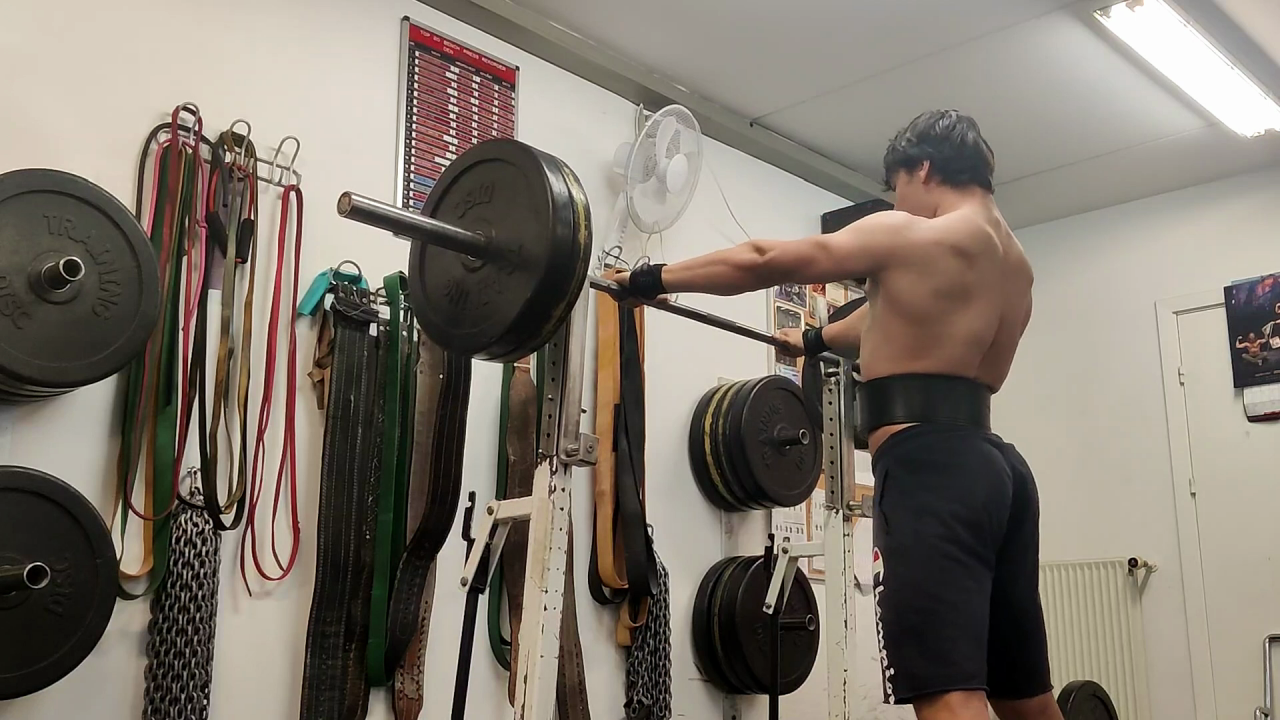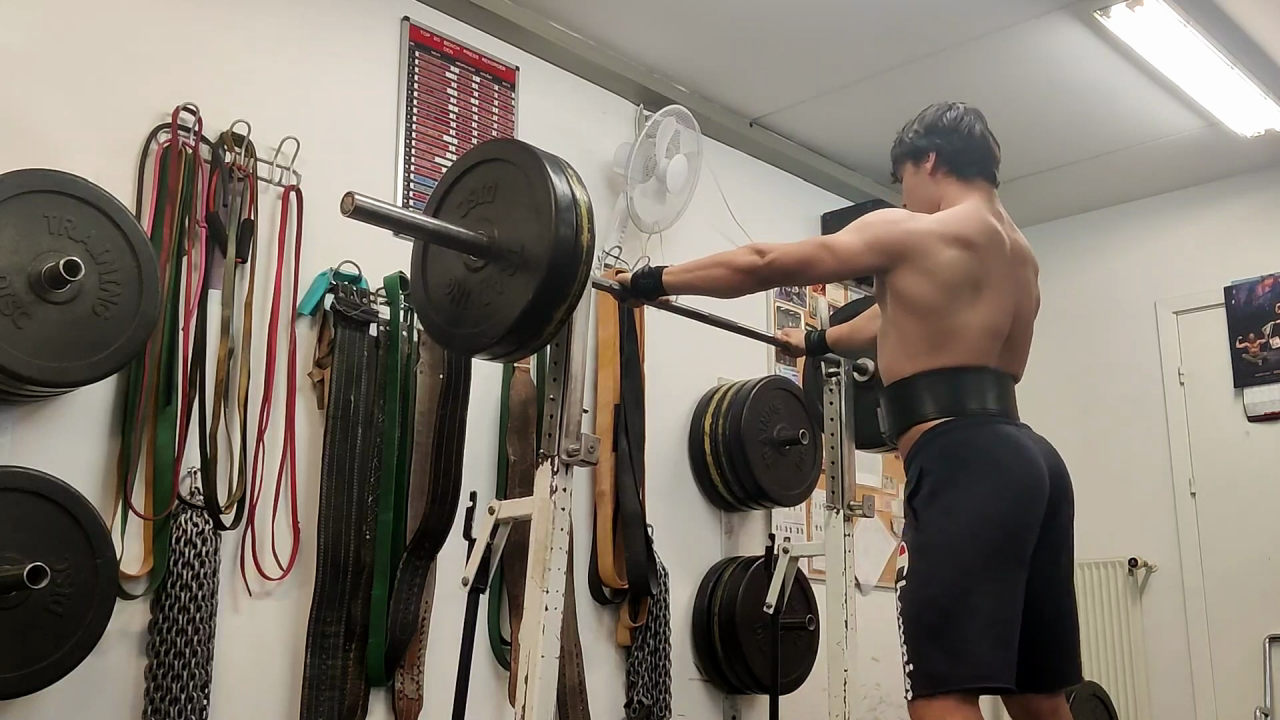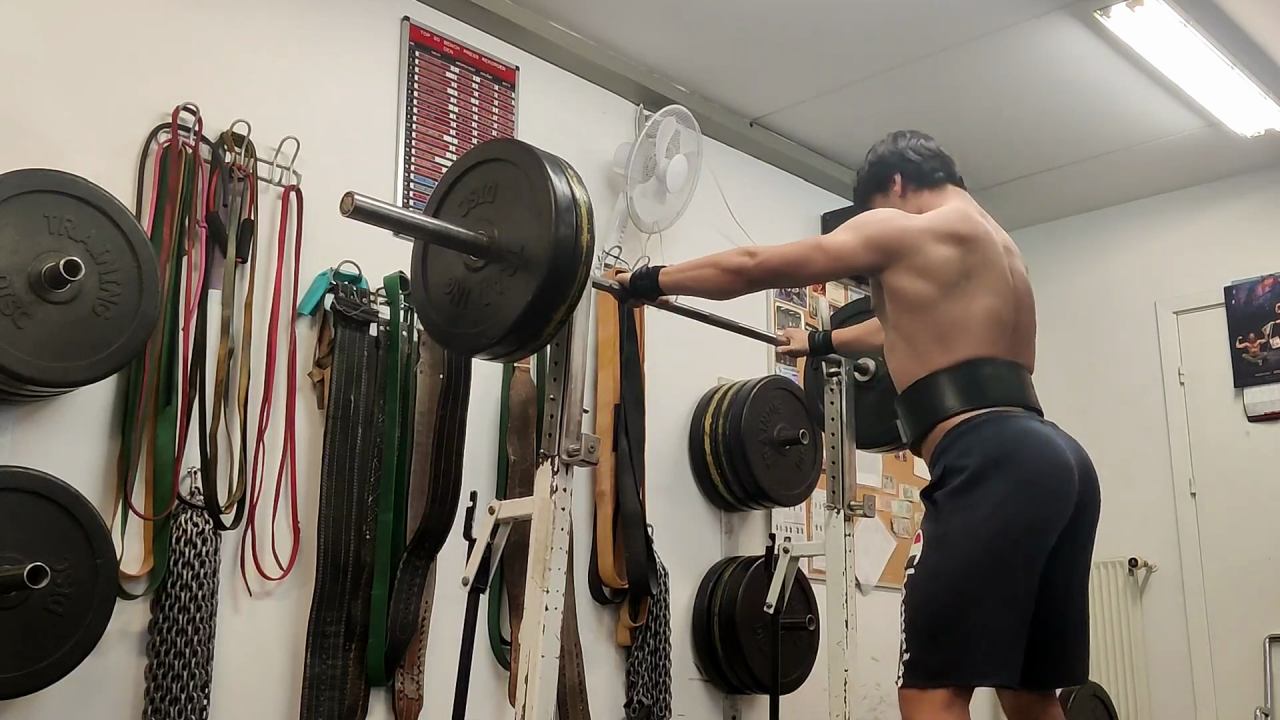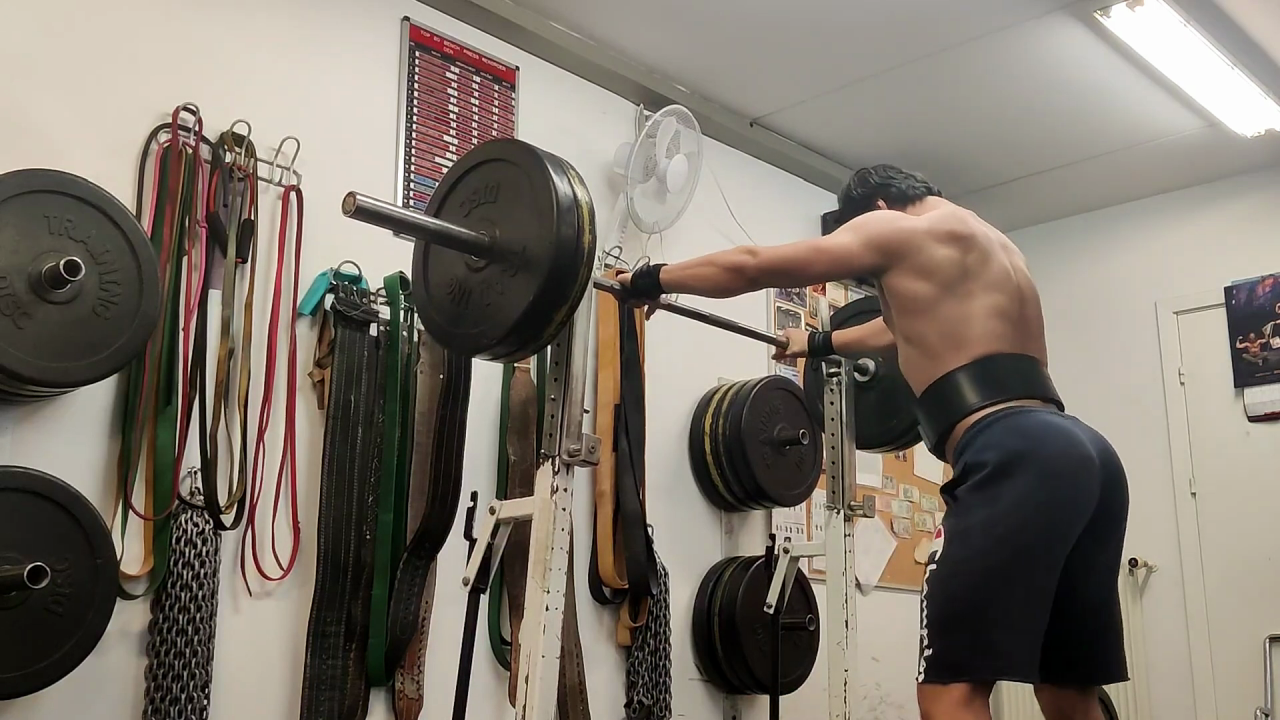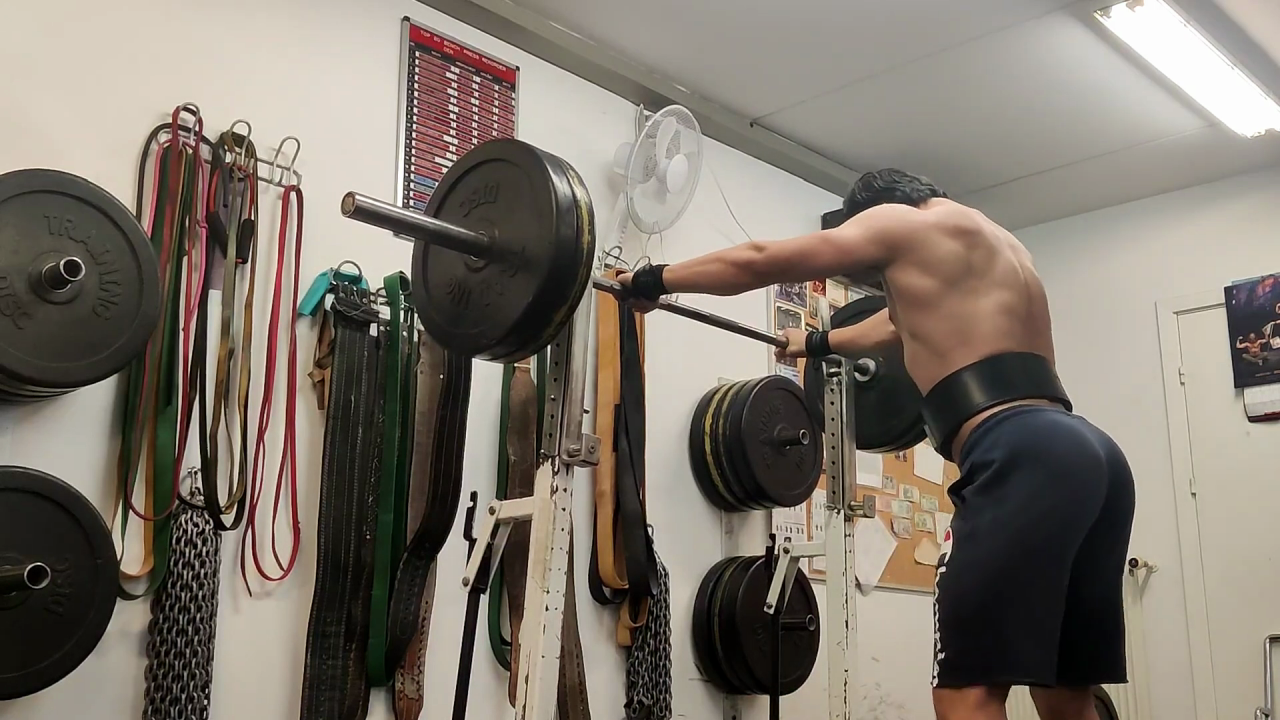
dt=0.3s
person 1, frame 1
left shoulder: (909, 237)
right shoulder: (1014, 264)
left elbow: (763, 261)
left wrist: (650, 279)
right wrist: (816, 339)
left hip: (931, 472)
right hip: (989, 468)
person 1, frame 2
left shoulder: (914, 233)
right shoulder: (1018, 254)
left elbow: (764, 265)
left wrist: (652, 281)
right wrist: (819, 341)
left hip: (964, 469)
right hip: (1026, 464)
person 1, frame 3
left shoulder: (899, 228)
right shoulder: (997, 246)
left elbow: (753, 266)
left wrist: (650, 280)
right wrist: (824, 341)
left hip: (996, 466)
right hip: (1058, 463)
person 1, frame 4
left shoulder: (898, 229)
right shoulder: (990, 244)
left elbow: (752, 266)
left wrist: (651, 279)
right wrist: (823, 343)
left hip: (1017, 460)
right hip: (1084, 457)
person 1, frame 5
left shoulder: (903, 224)
right shoulder: (995, 241)
left elbow: (759, 260)
left wrist: (653, 281)
right wrist: (819, 343)
left hip: (1024, 460)
right hip: (1088, 457)
